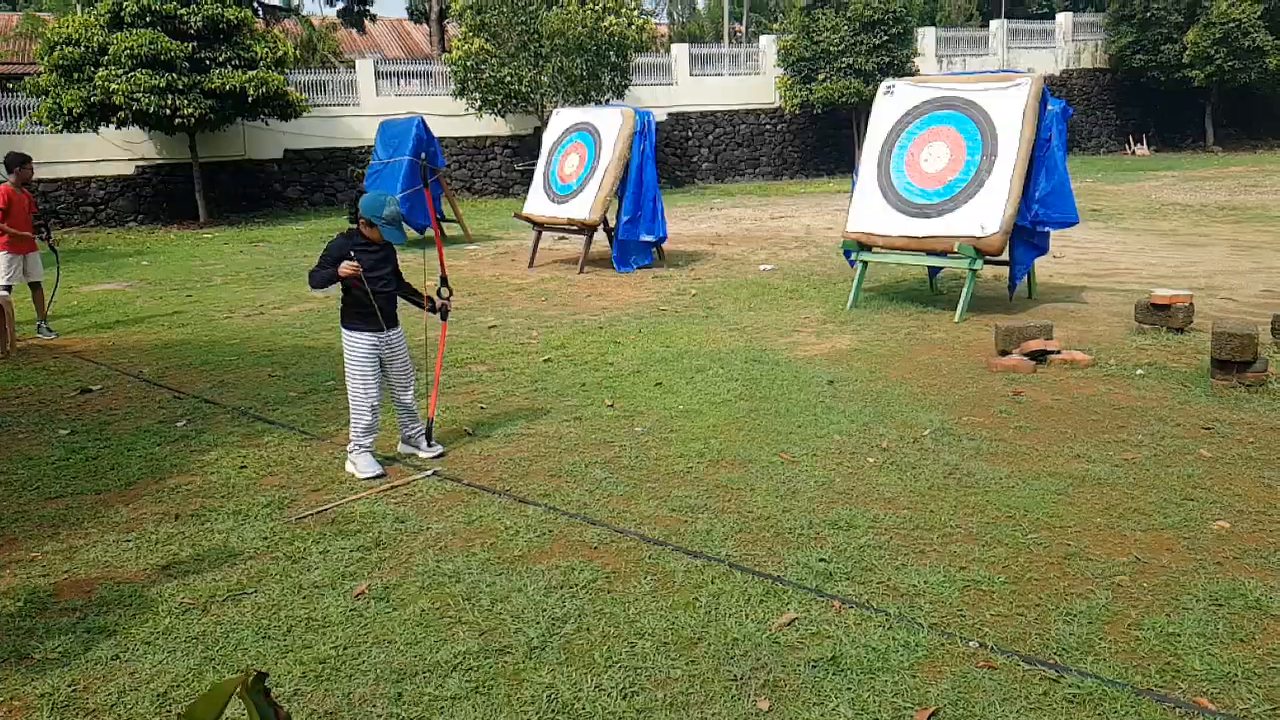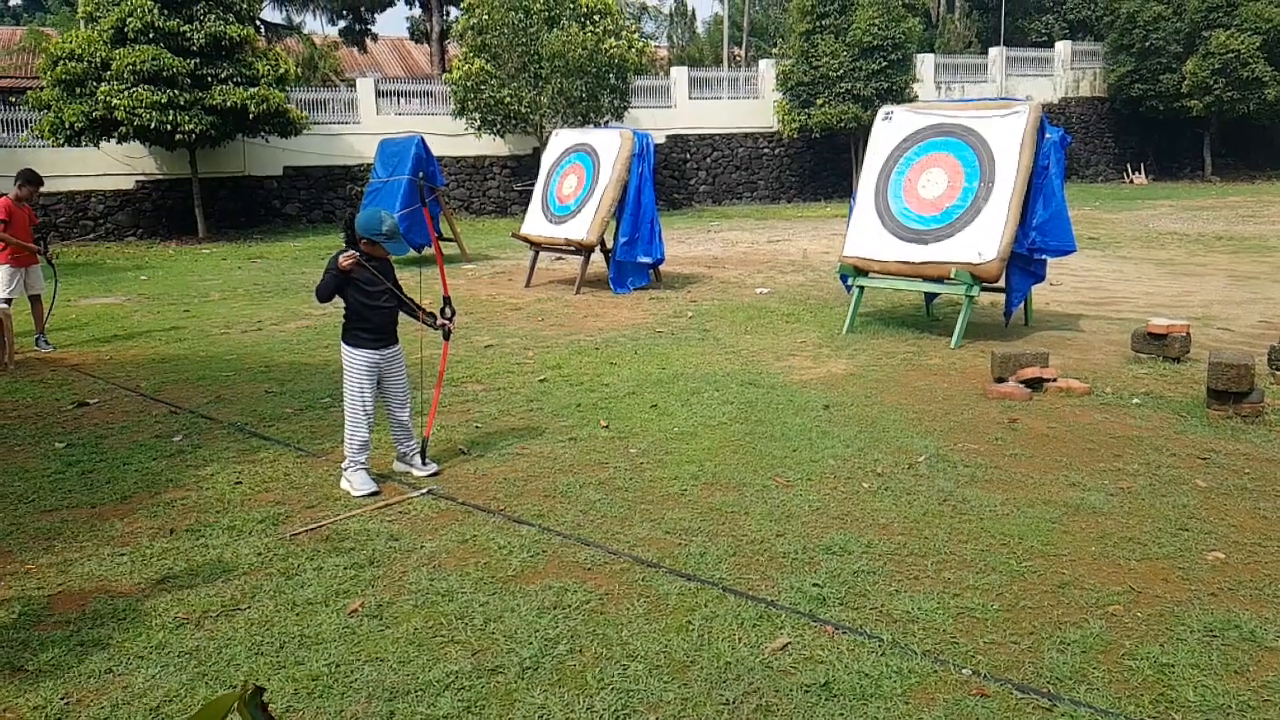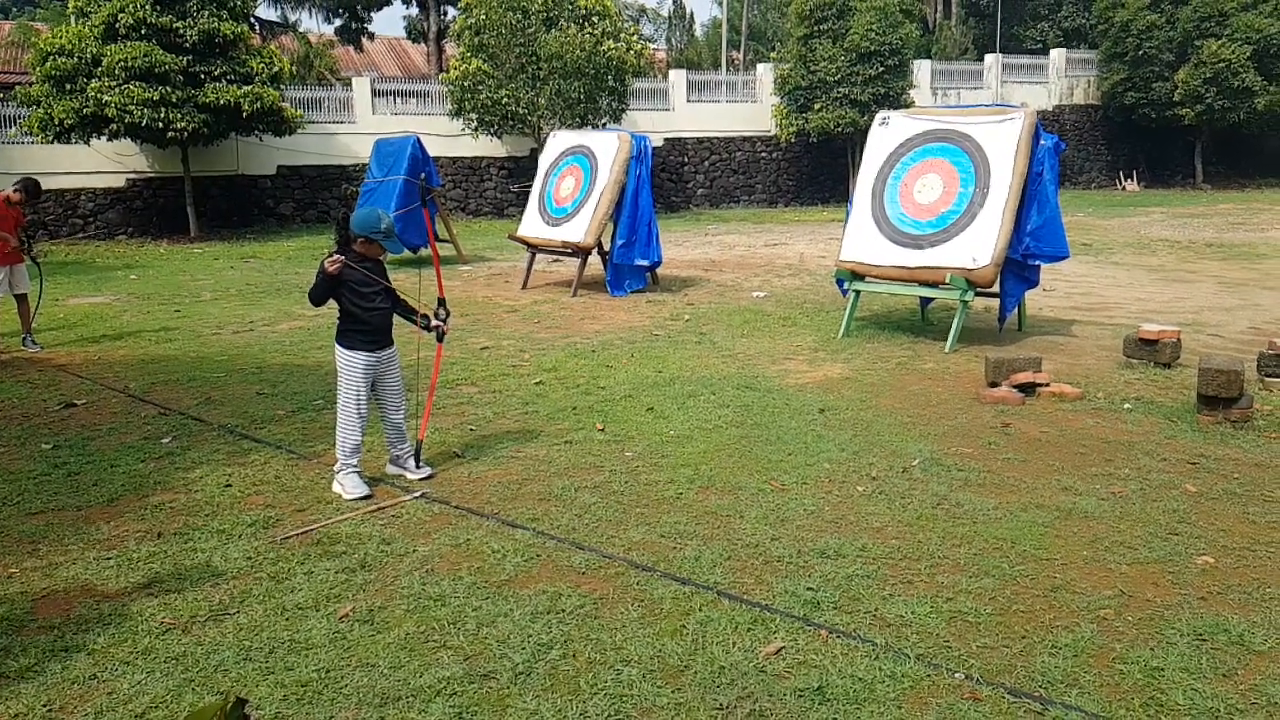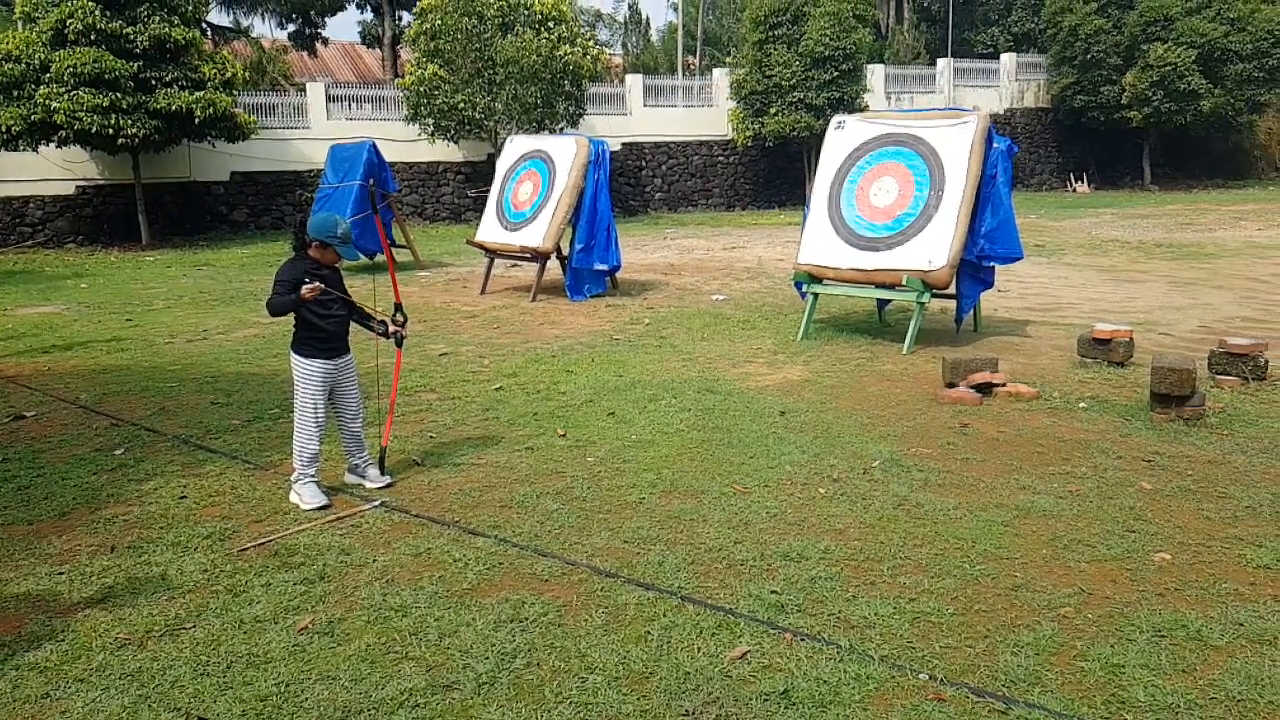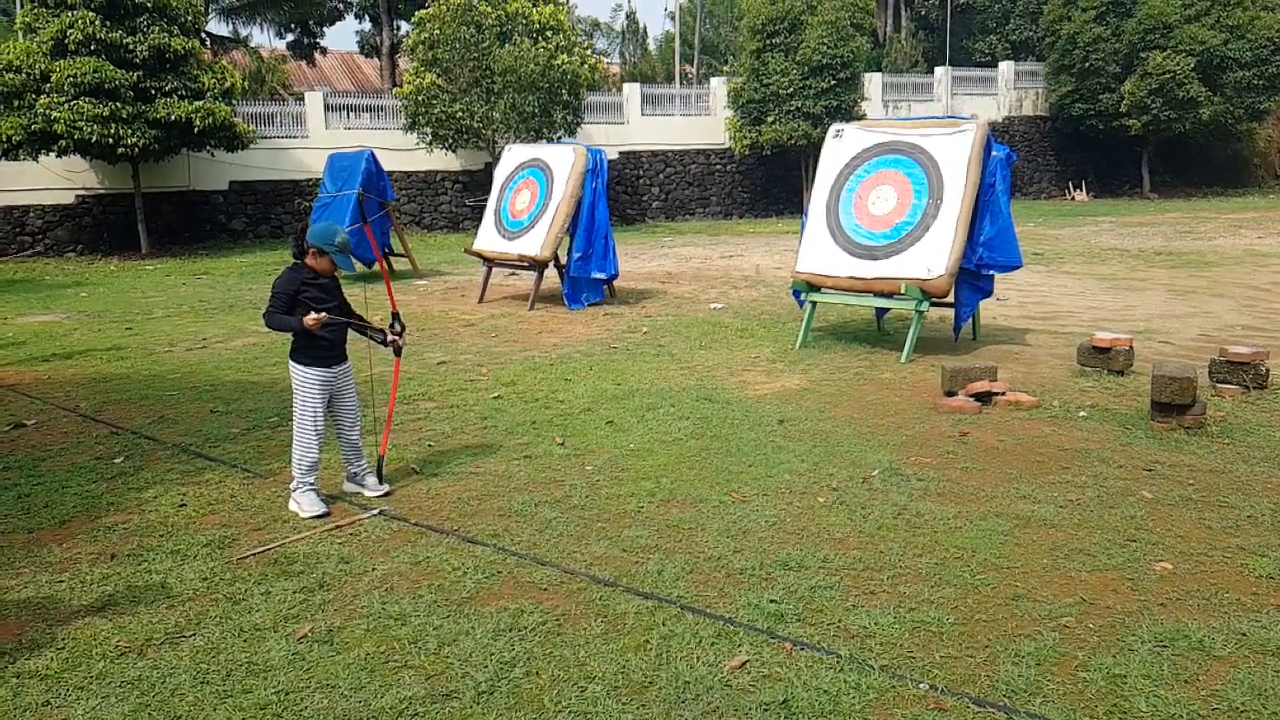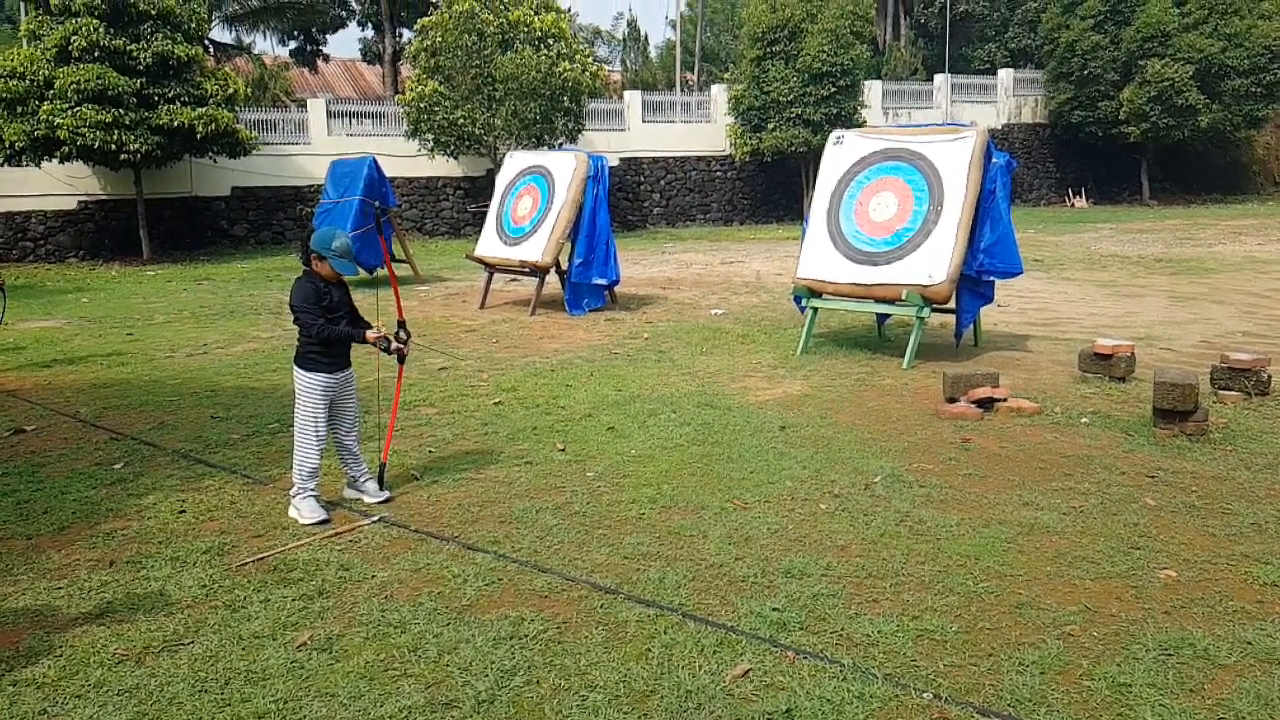
dt=0.7s
person 1, frame 1
left shoulder: (387, 247)
right shoulder: (342, 245)
right elbow: (315, 278)
left wrist: (428, 303)
right wrist: (337, 272)
left hip: (391, 330)
right hip: (359, 334)
left knee: (404, 387)
right knee: (365, 396)
left ankle: (412, 437)
right ankle: (359, 452)
person 1, frame 2
left shoulder: (384, 264)
right shoulder: (345, 262)
left elbow: (400, 299)
right elbow: (323, 295)
left wrist: (431, 320)
right wrist: (339, 271)
left hip: (390, 347)
right hip: (359, 350)
left knee: (400, 405)
right knee: (360, 411)
left ankle: (408, 455)
right ankle: (354, 469)
person 1, frame 3
left shoulder: (376, 265)
right shoulder: (337, 264)
left elbow: (393, 299)
right elbow: (316, 299)
left wrist: (425, 321)
right wrist: (327, 276)
left hip: (385, 349)
right hip: (354, 353)
left knee: (395, 407)
right knee: (353, 413)
left ankle: (401, 457)
right ankle: (346, 472)
person 1, frame 4
left shoulder: (332, 272)
right shoulder: (293, 269)
left elbow: (350, 308)
right elbow: (274, 306)
left wrist: (382, 327)
right wrist: (300, 298)
left hip: (342, 357)
right hip: (310, 360)
left knee: (352, 416)
right knee: (310, 422)
left ankle: (359, 466)
right ankle: (303, 482)
person 1, frame 5
left shoulder: (330, 280)
right shoulder: (291, 279)
left elbow: (348, 315)
right elbow: (271, 317)
left wrist: (382, 336)
right wrist: (302, 323)
left hip: (340, 365)
right hip: (309, 369)
left knee: (350, 424)
right knee: (310, 431)
left ankle: (357, 475)
right ankle: (302, 490)
person 1, frame 6
left shoulder: (339, 286)
right shoulder: (304, 289)
left elbow: (355, 319)
right elbow: (319, 330)
left wrist: (386, 344)
right wrist: (362, 336)
left hip: (342, 371)
right hip: (314, 374)
left knee: (348, 431)
right knee: (311, 436)
left ankle: (359, 481)
right ankle: (302, 496)
